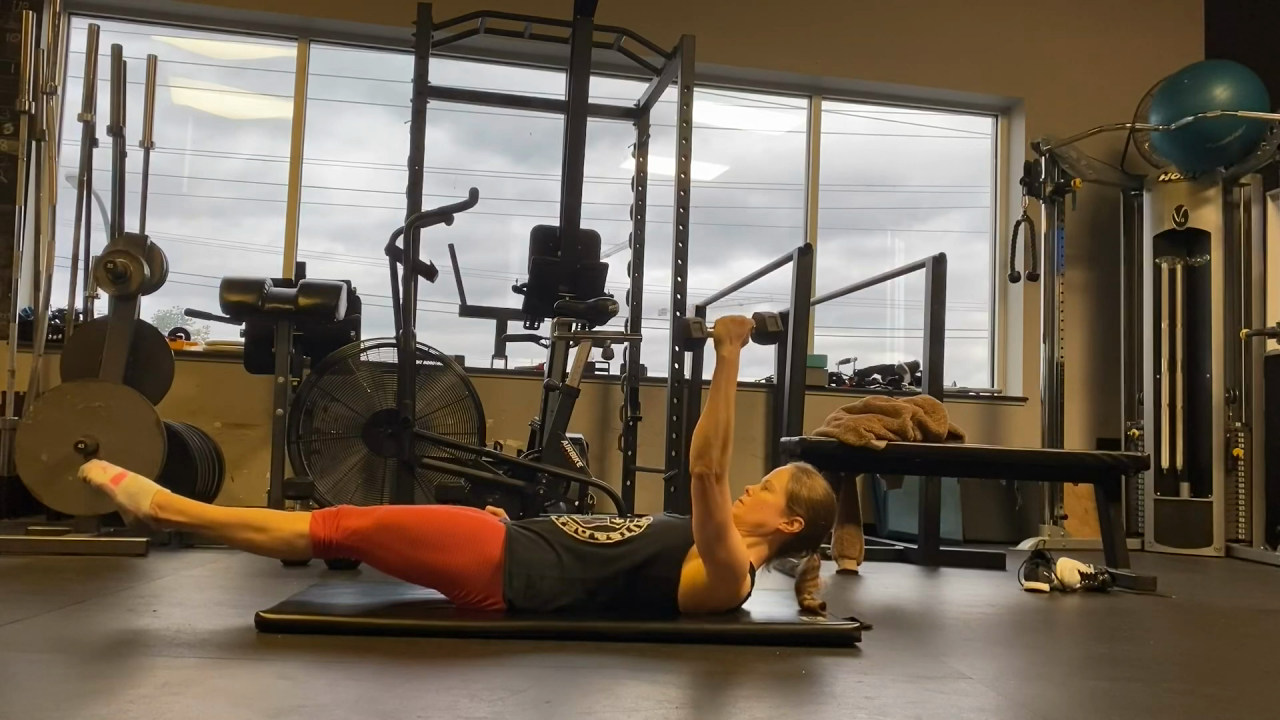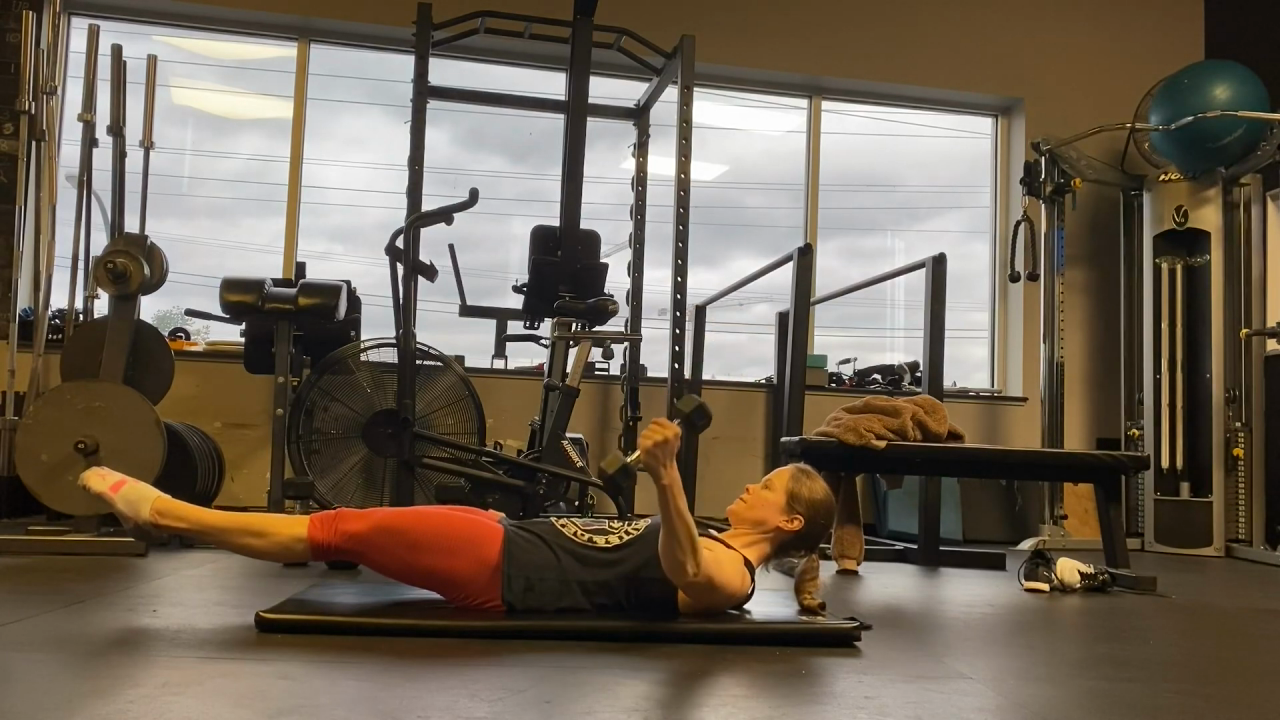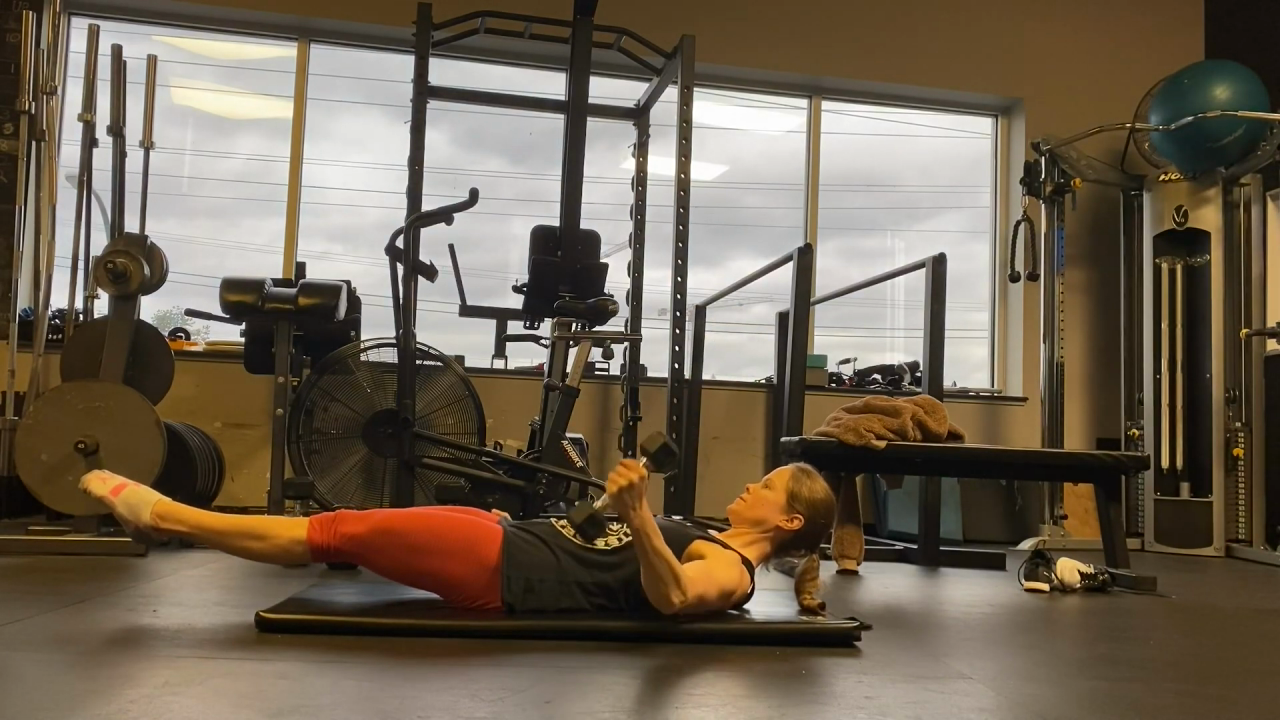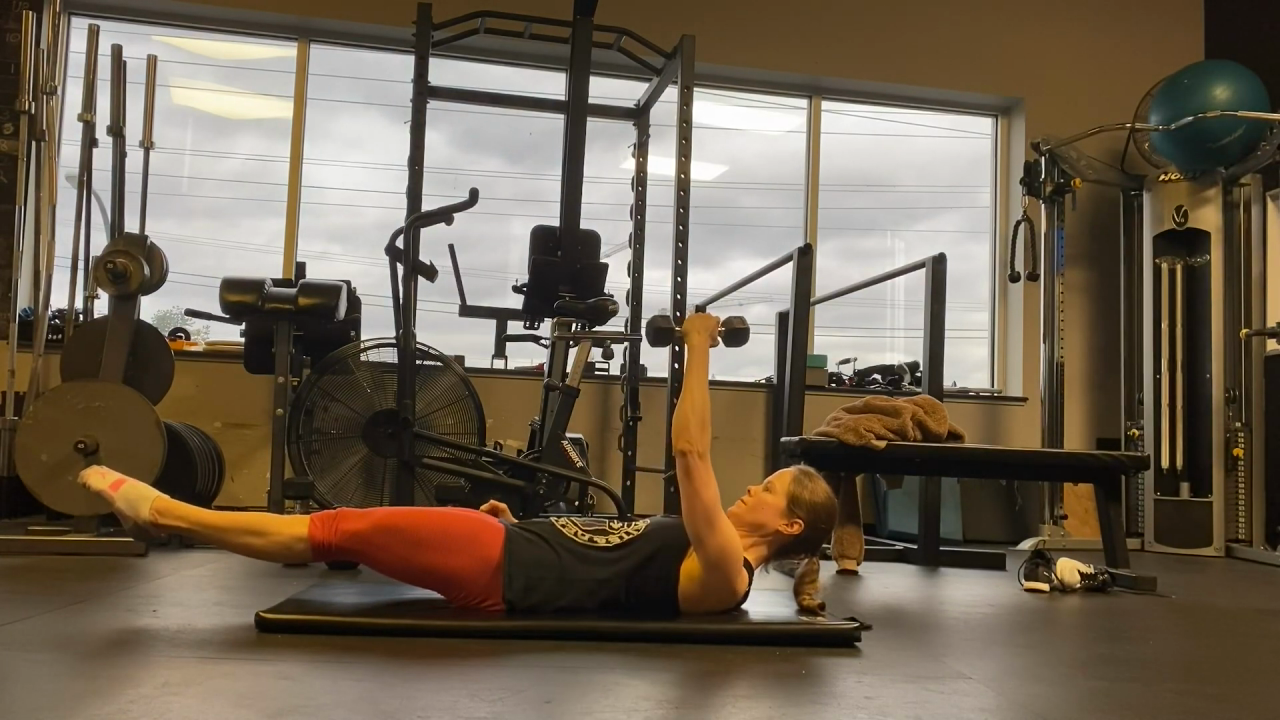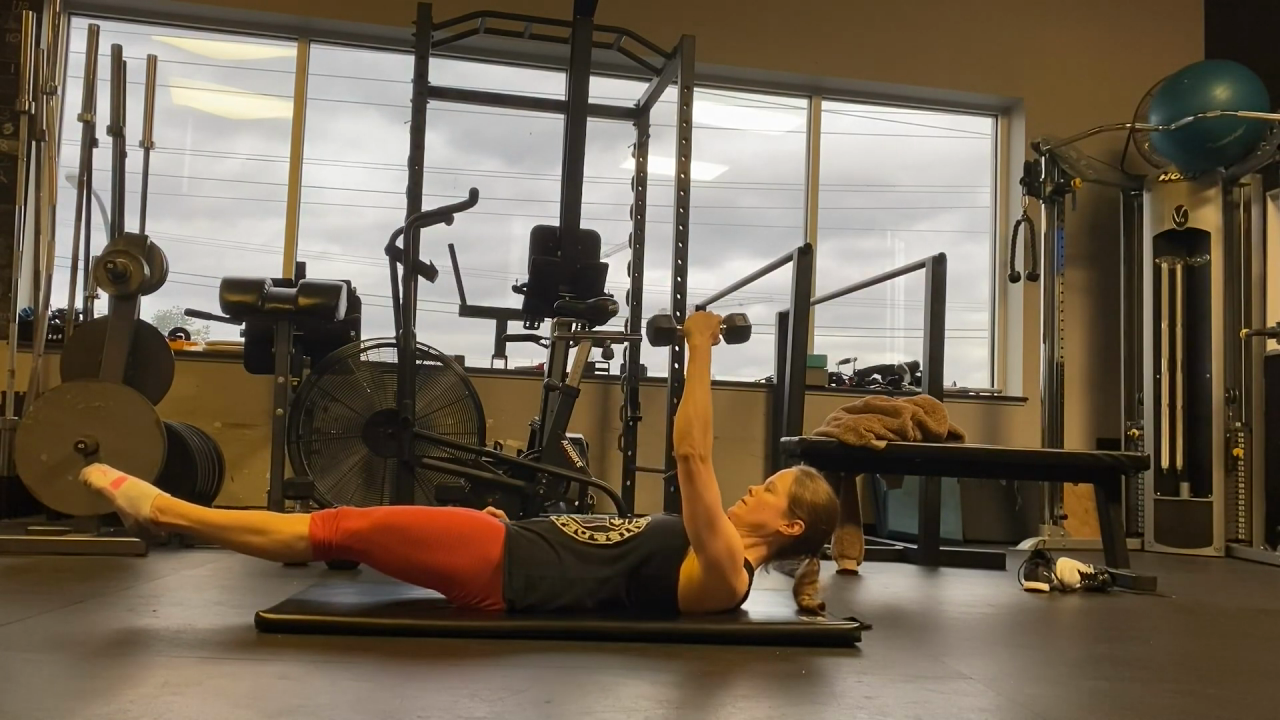
dt=1s
person 1, frame 1
left shoulder: (727, 574)
right shoulder: (710, 552)
left elbow: (708, 472)
left wrist: (728, 360)
right wrist: (518, 520)
left hip: (503, 572)
right hip: (515, 544)
left knee: (338, 527)
right knee: (341, 528)
left ankle: (164, 505)
right ankle: (166, 508)
person 1, frame 2
left shoulder: (730, 576)
right shoulder: (721, 546)
left elbow: (683, 568)
left wrist: (665, 476)
left hip: (503, 571)
right hip: (513, 539)
left knee: (341, 529)
right knee: (344, 529)
left ankle: (165, 511)
right ankle: (163, 510)
person 1, frame 3
left shoulder: (730, 572)
right shoulder: (711, 543)
left elbow: (669, 596)
left wrist: (636, 514)
left hip: (503, 572)
right hip: (512, 541)
left knee: (339, 533)
right knee: (342, 533)
left ankle: (163, 513)
right ankle: (166, 516)
person 1, frame 4
left shoulder: (724, 572)
right shoulder: (704, 554)
left elbow: (690, 454)
left wrist: (699, 352)
right wrist: (523, 524)
left hip: (503, 575)
right hip: (515, 552)
left knee: (338, 529)
right knee: (342, 529)
left ankle: (166, 511)
right ankle: (167, 512)
person 1, frame 5
left shoulder: (724, 574)
right shoulder: (707, 555)
left elbow: (691, 457)
left wrist: (700, 351)
right wrist: (517, 522)
left hip: (504, 575)
right hip: (517, 551)
left knee: (340, 529)
right knee: (342, 530)
left ankle: (166, 510)
right ankle: (167, 511)
